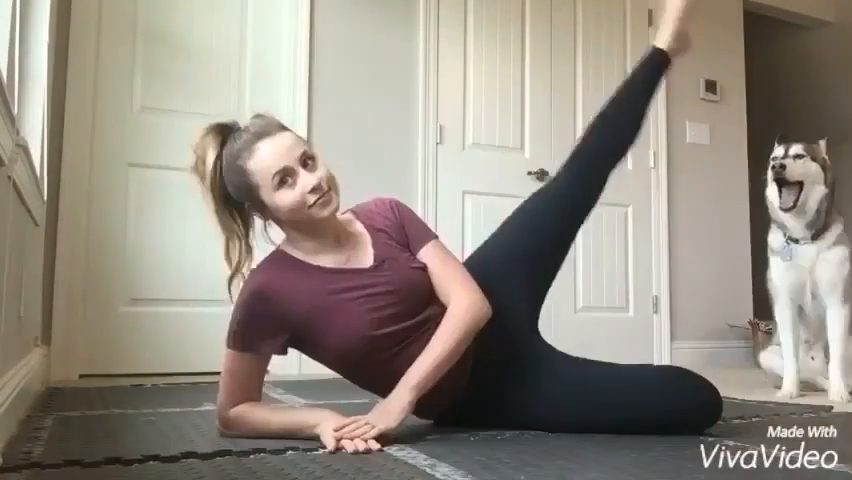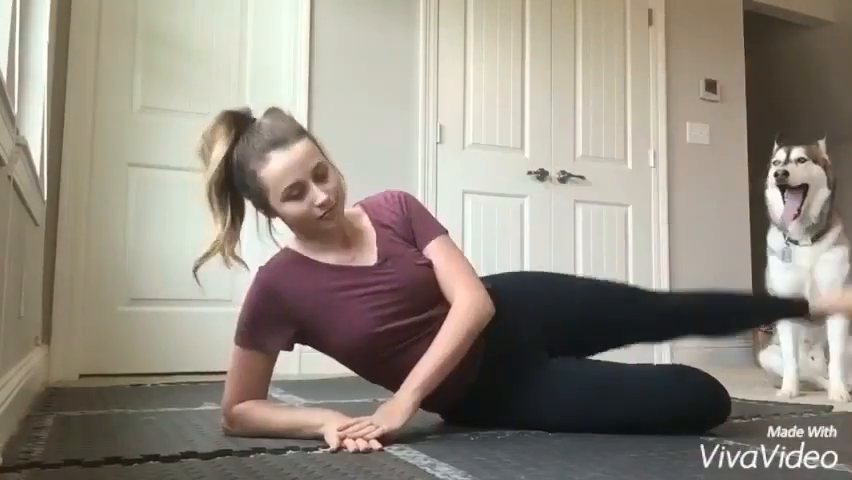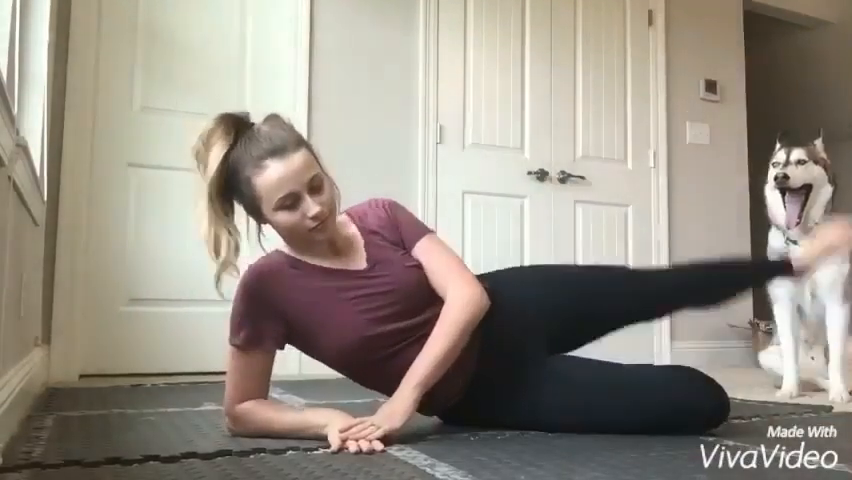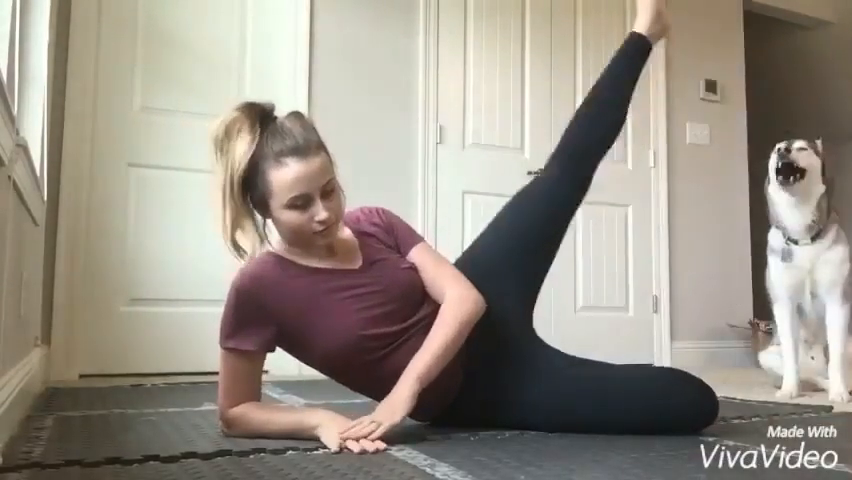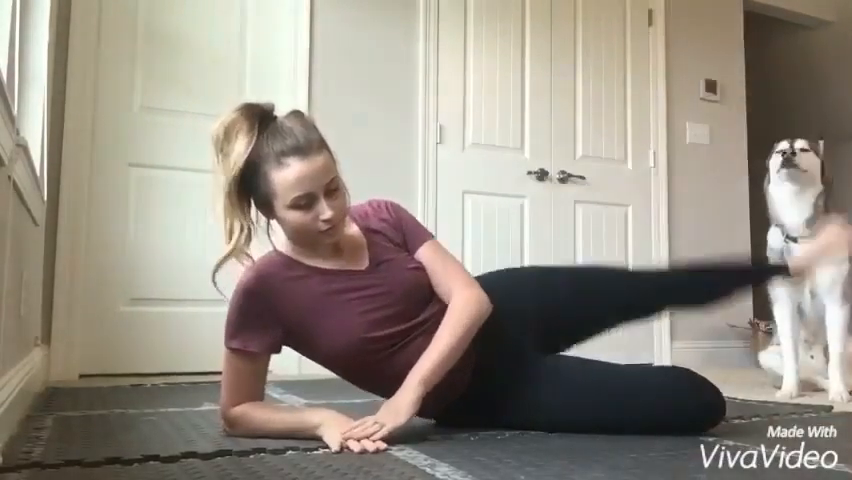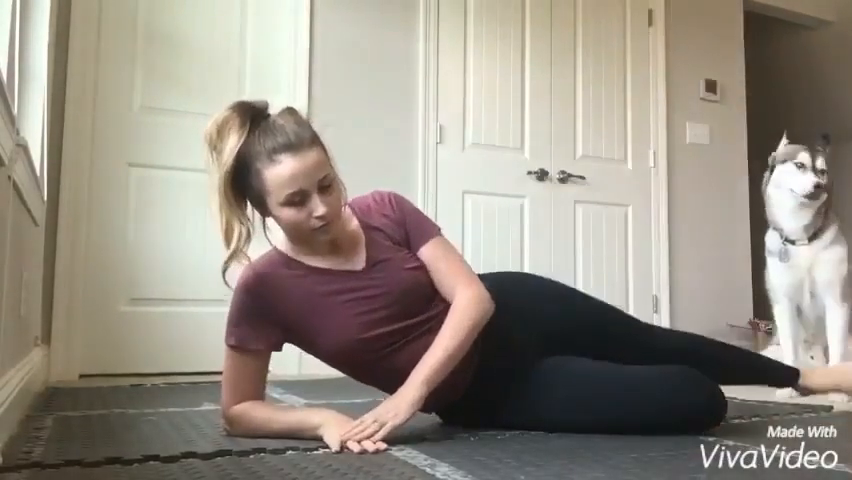
dt=0.2s
person 1, frame 1
left shoulder: (387, 218)
right shoulder: (269, 290)
left elbow: (470, 305)
right elbow: (234, 413)
left wrist: (400, 398)
right wrist: (319, 419)
left hip: (496, 317)
right hip: (478, 394)
left knee: (587, 193)
left ankle: (663, 51)
person 1, frame 2
left shoulder: (395, 210)
right shoulder: (277, 289)
left elbow: (475, 302)
right elbow: (238, 411)
left wrist: (404, 400)
right wrist: (324, 420)
left hip: (509, 317)
right hip: (486, 394)
left knee: (659, 312)
right knee: (702, 399)
person 1, frame 3
left shoulder: (383, 217)
right shoulder: (267, 288)
left elbow: (468, 294)
right elbow: (241, 411)
left wrist: (404, 397)
right wrist: (326, 419)
left hip: (505, 316)
right hip: (483, 394)
left knee: (649, 288)
left ankle: (790, 263)
person 1, frame 4
left shoulder: (374, 225)
right shoulder: (257, 289)
left elbow: (463, 298)
right elbow: (235, 413)
left wrist: (402, 392)
right wrist: (319, 419)
left hip: (487, 316)
right hip: (473, 393)
left knee: (564, 175)
person 1, frame 5
left shoulder: (384, 217)
right shoulder: (262, 293)
left elbow: (469, 299)
right elbow: (237, 412)
left wrist: (406, 395)
right wrist: (324, 420)
left hip: (499, 314)
right hip: (491, 395)
left knee: (653, 287)
right knee: (693, 401)
left ankle: (786, 265)
person 1, frame 6
left shoulder: (387, 211)
right shoulder: (264, 289)
left elbow: (472, 297)
right elbow: (237, 411)
left wrist: (408, 394)
right wrist: (322, 419)
left hip: (510, 315)
right hip: (483, 394)
left knee: (655, 343)
